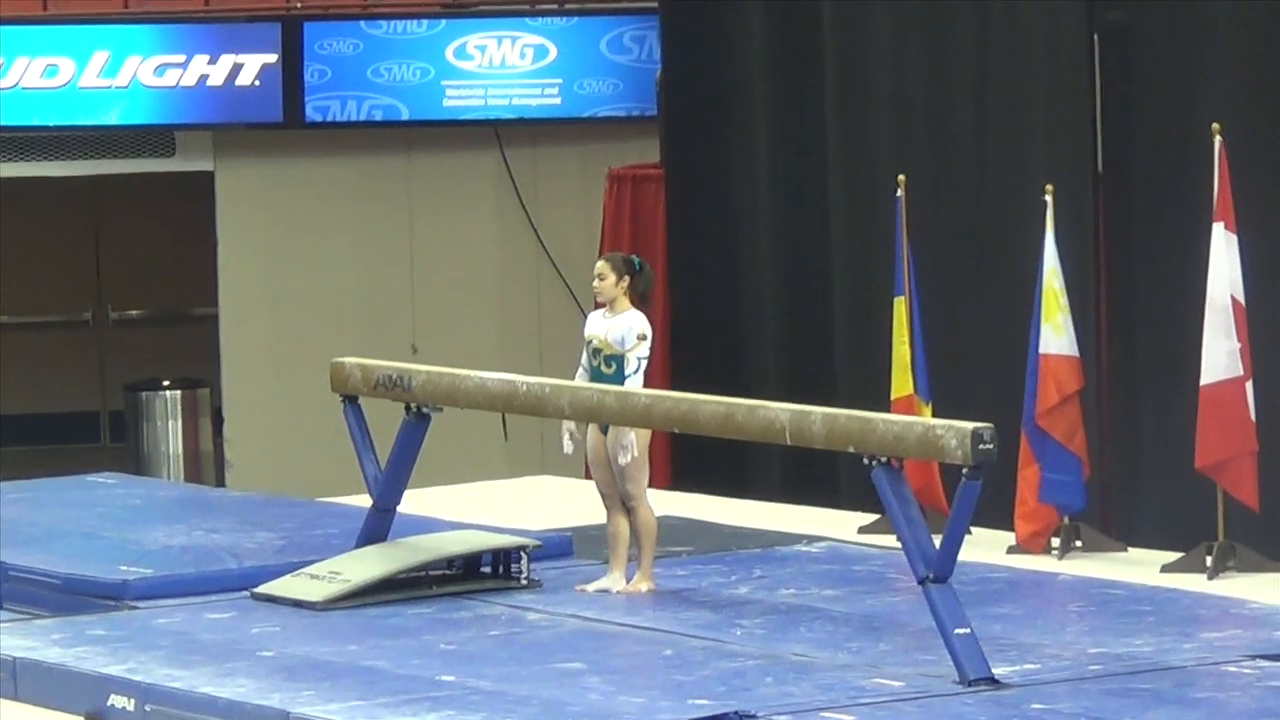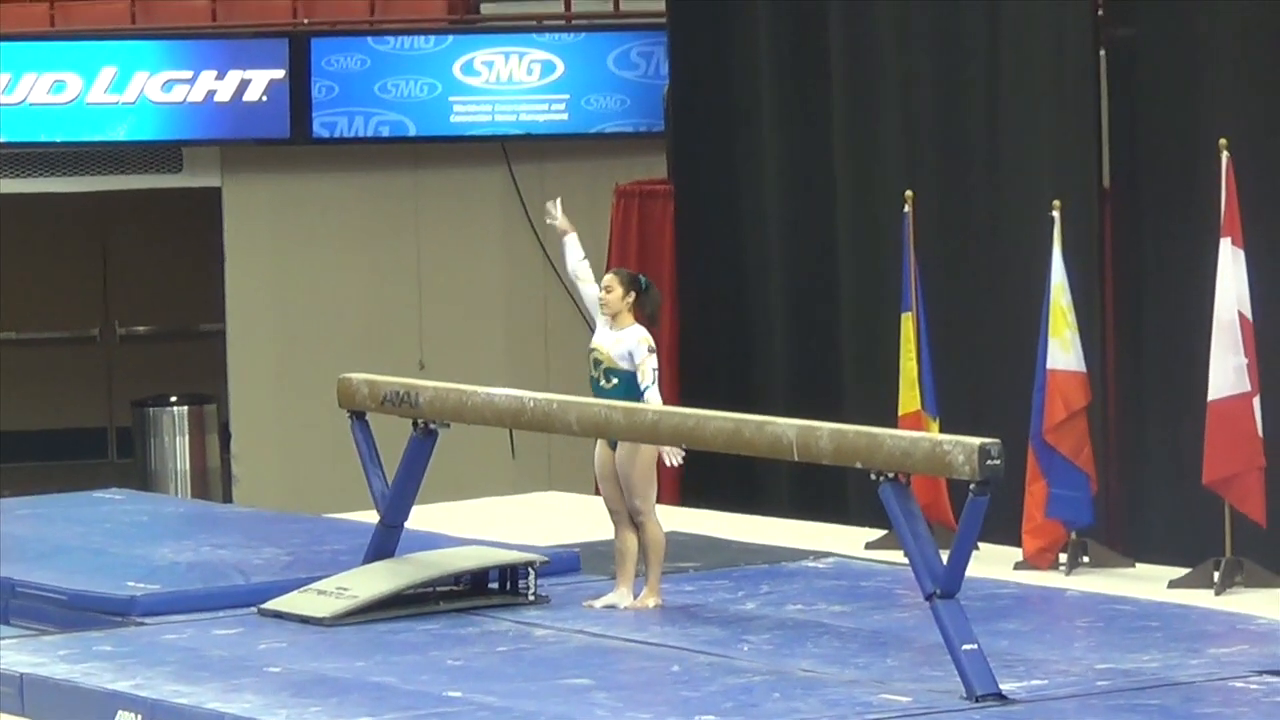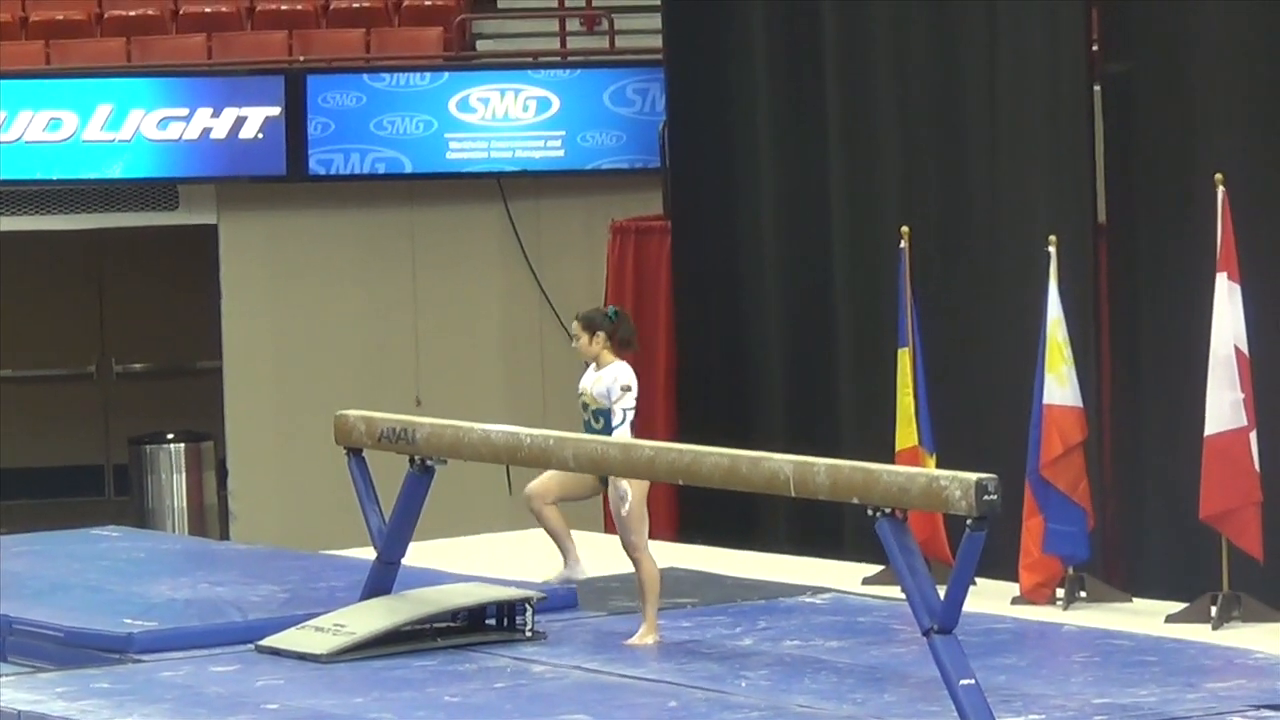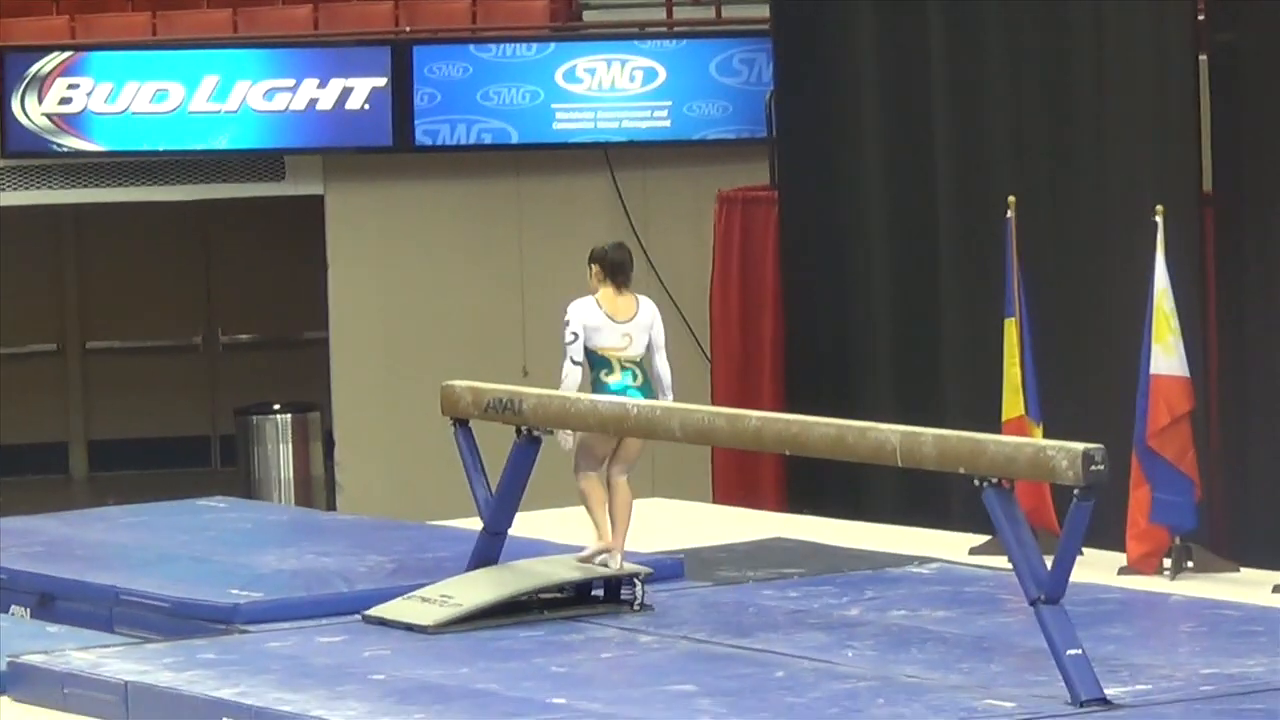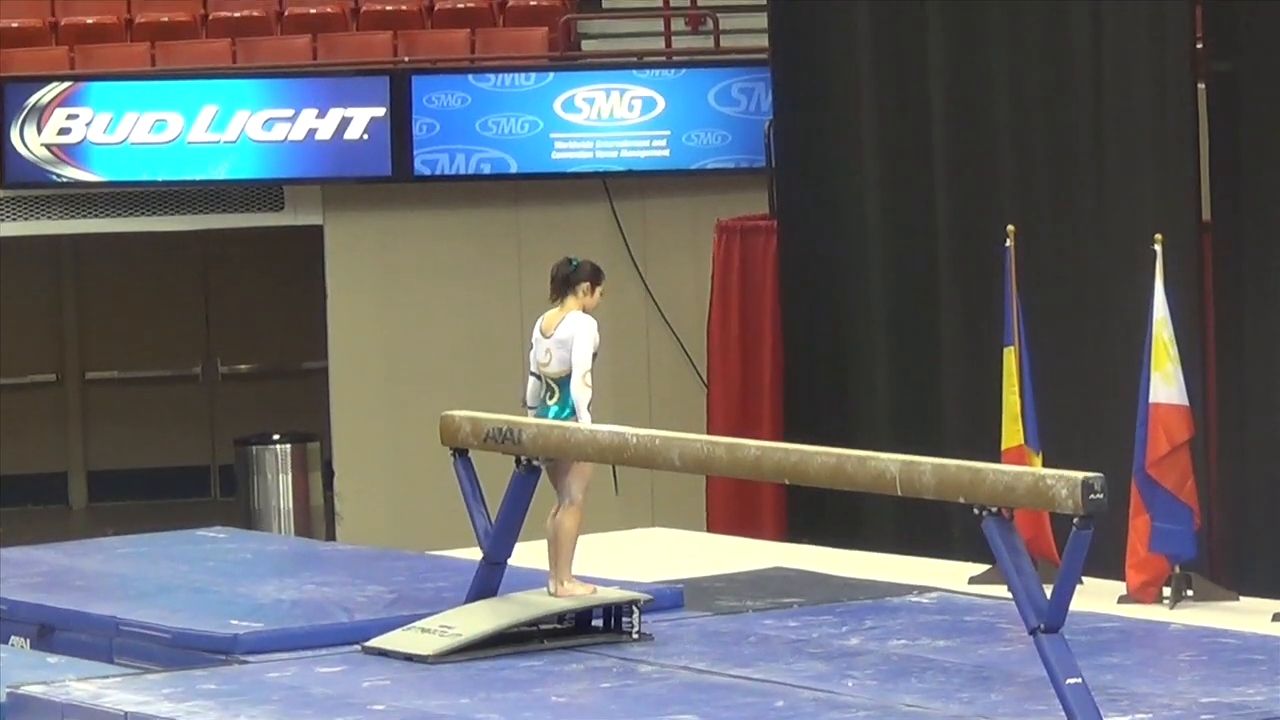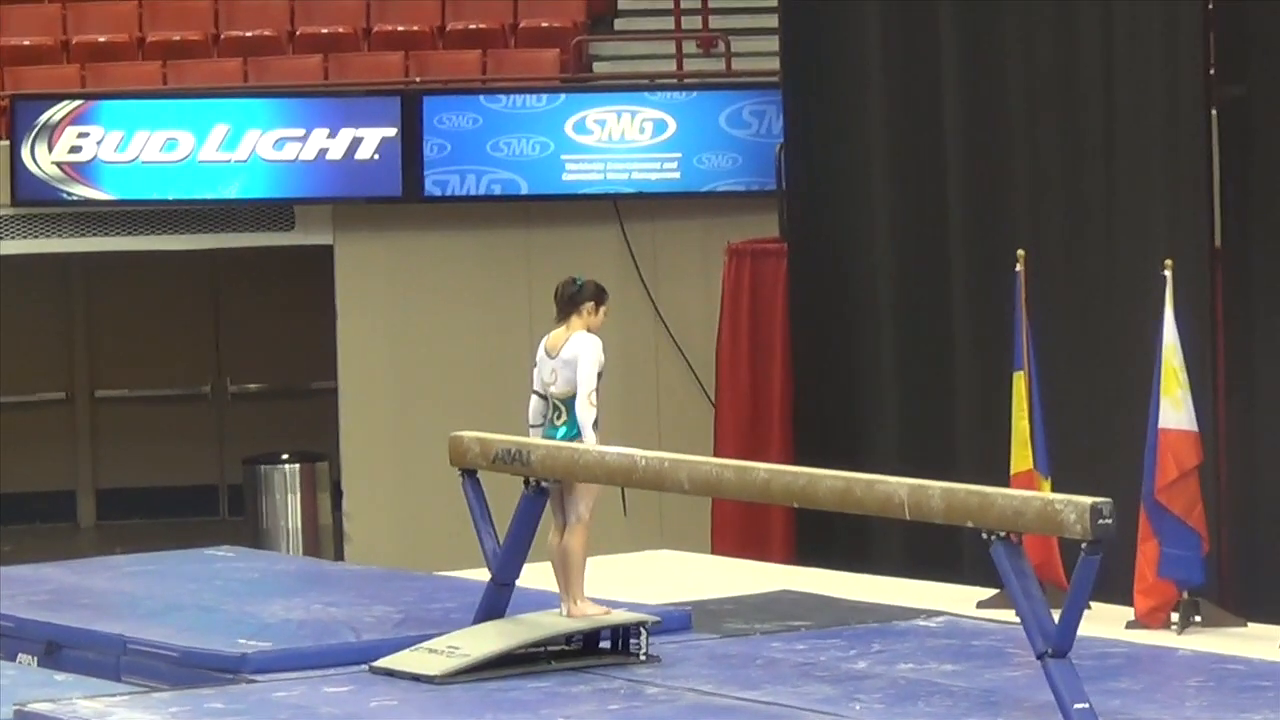
dt=0.7s
person 1, frame 1
left shoulder: (635, 323)
right shoulder: (593, 319)
left elbow: (634, 378)
right elbow: (584, 371)
left wrist: (627, 425)
right wrist: (571, 416)
left knee: (634, 499)
right knee: (611, 500)
left ankle: (645, 575)
right ankle: (615, 574)
person 1, frame 2
left shoulder: (638, 338)
right shoulder: (603, 324)
left elbow: (650, 390)
right elbow: (583, 277)
right wrist: (567, 233)
right hip: (606, 432)
left knee: (641, 515)
right knee: (619, 516)
left ankle: (652, 590)
right ankle: (622, 588)
person 1, frame 3
left shoulder: (621, 375)
right shoulder: (592, 371)
left elbow: (622, 428)
left wrist: (622, 476)
right wrist: (607, 471)
left knee: (635, 547)
right knee: (537, 493)
left ankle: (650, 626)
right ankle: (572, 563)
person 1, frame 4
left shoulder: (580, 309)
right shoulder: (648, 307)
left elbow: (574, 365)
right elbow: (660, 360)
right wrist: (667, 401)
right hip: (642, 399)
left knee: (586, 470)
right knee: (618, 475)
left ankle: (604, 537)
right ankle: (615, 552)
person 1, frame 5
left shoulder: (542, 323)
right shoulder: (583, 324)
right elbow: (580, 380)
left wrist: (533, 420)
right wrist: (587, 425)
left hip: (546, 417)
right hip: (569, 418)
left knee: (562, 502)
right knee: (573, 501)
left ankle: (557, 575)
right ankle: (564, 581)
person 1, frame 6
left shoulder: (546, 343)
right shoulder: (588, 343)
left elbow: (537, 398)
right elbow: (586, 398)
left wrist: (536, 439)
right wrist: (591, 443)
left hip: (552, 434)
right hip: (575, 437)
left knee: (560, 522)
right knee: (578, 521)
left ankle: (567, 598)
right ankle: (577, 601)
